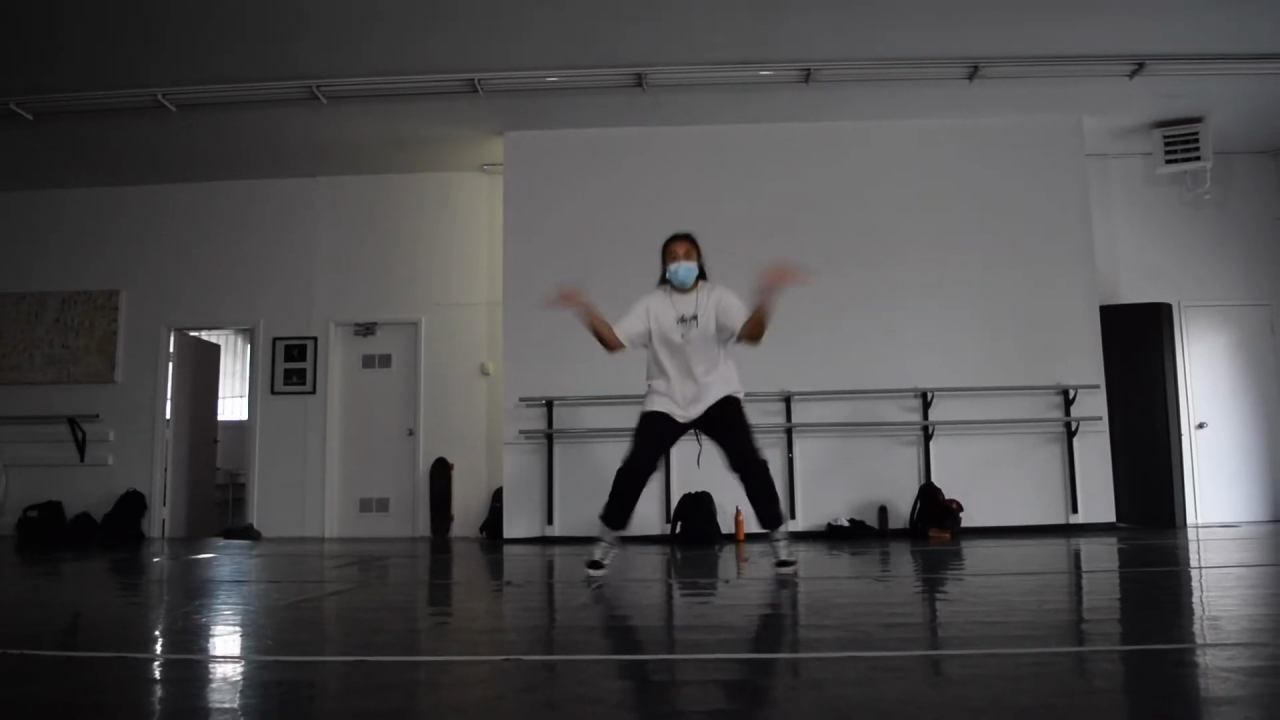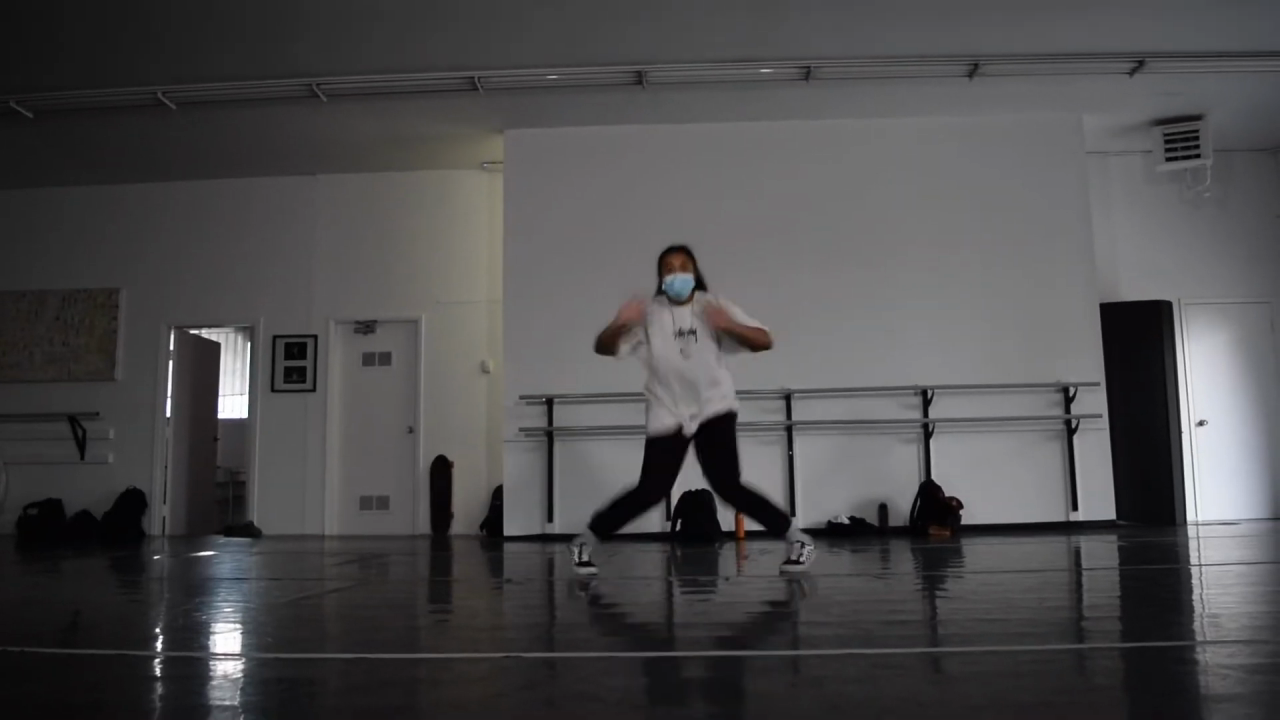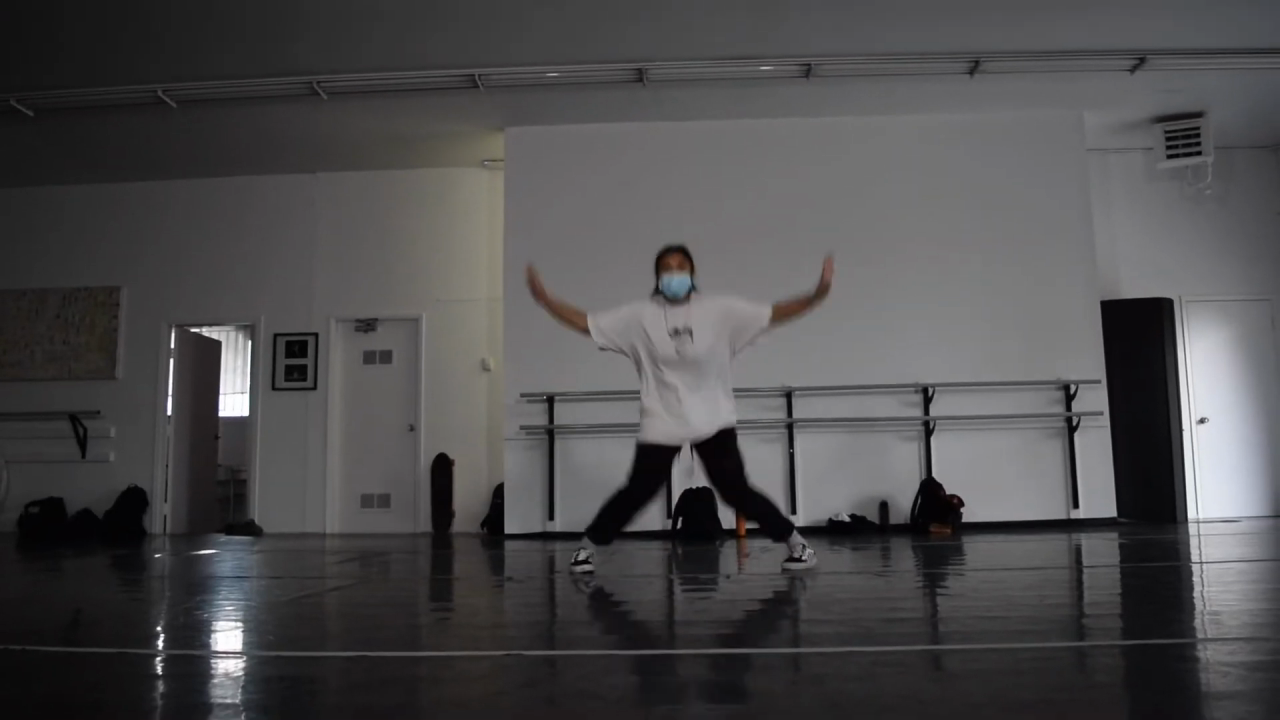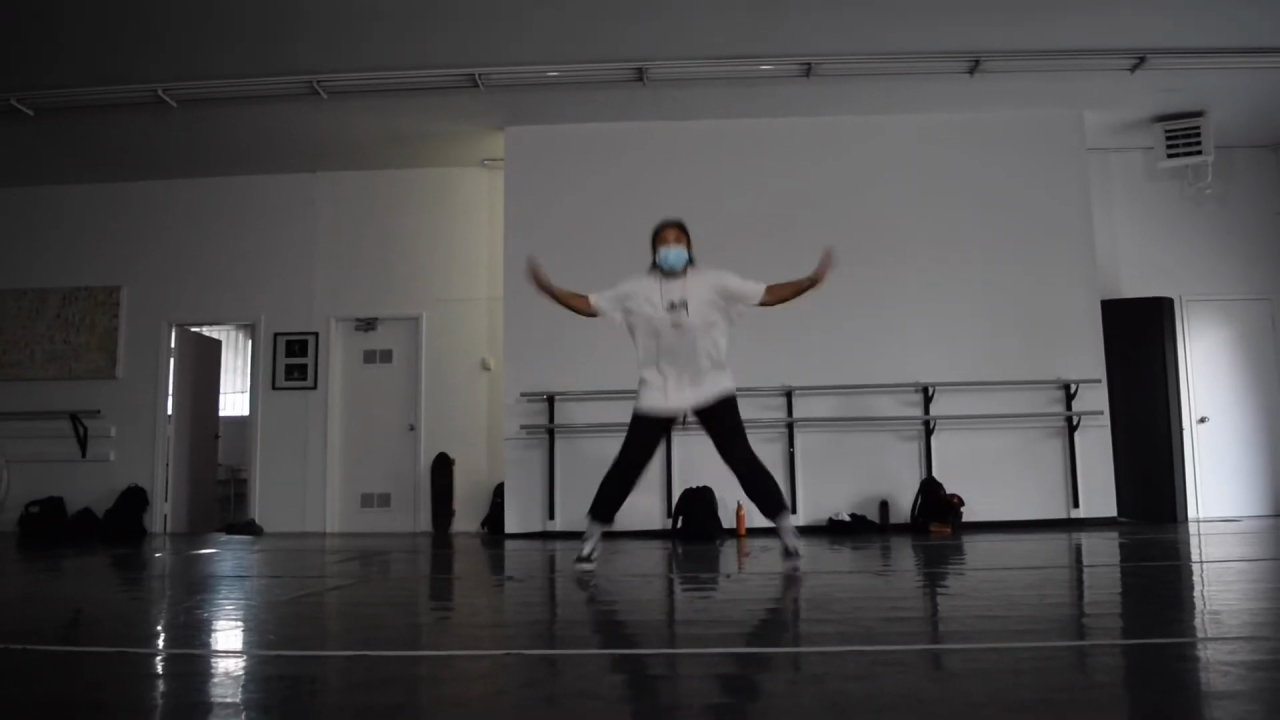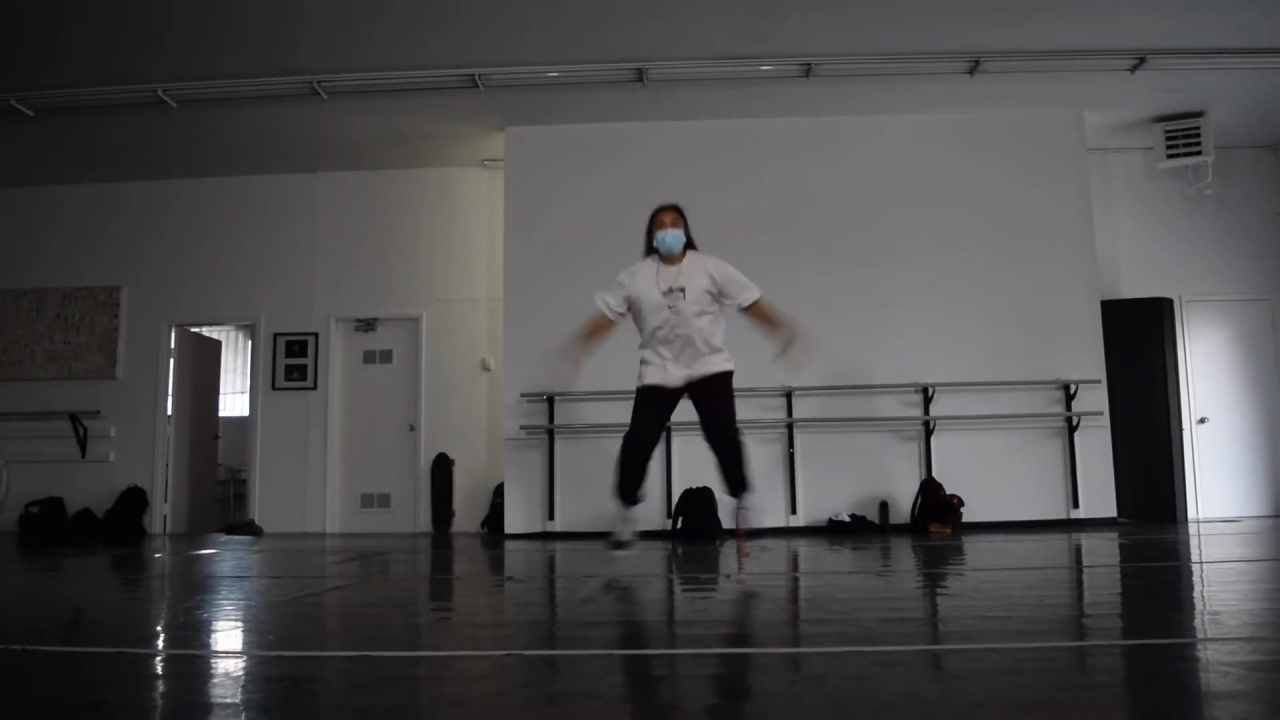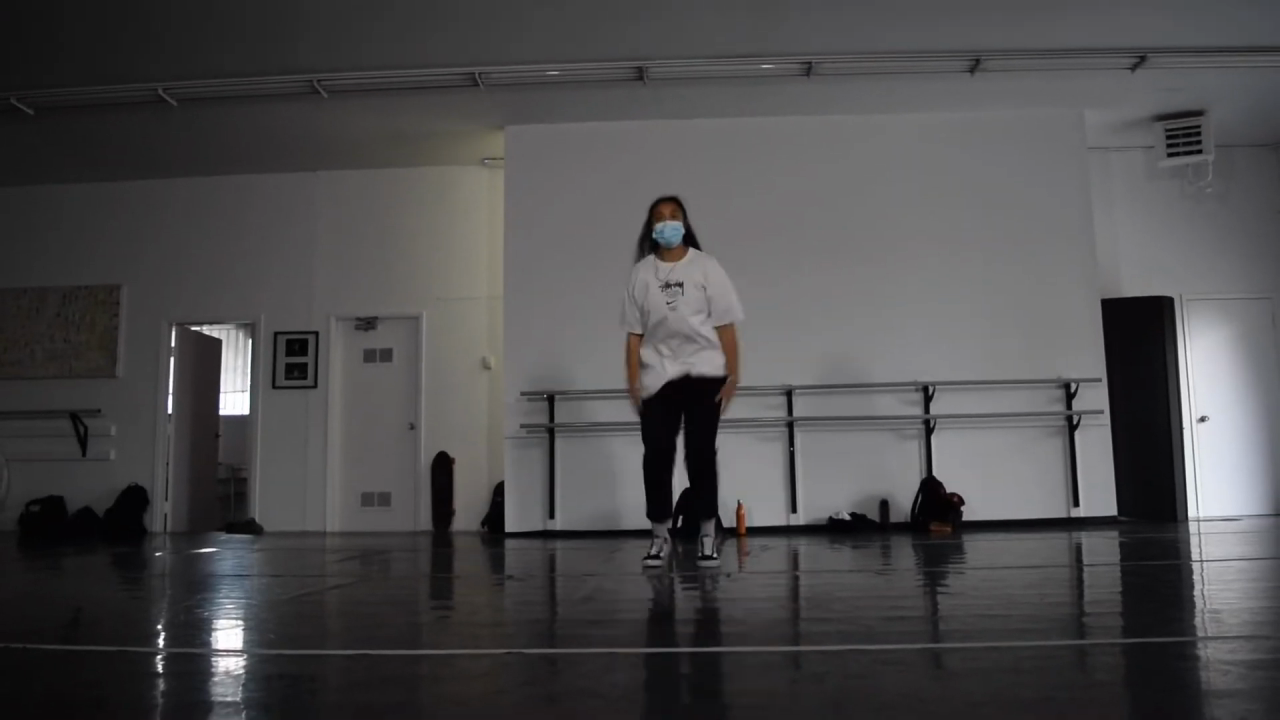
dt=0.1s
person 1, frame 1
left shoulder: (718, 296)
right shoulder: (650, 303)
left elbow: (750, 334)
right elbow: (614, 341)
left wrist: (765, 299)
right wrist: (585, 310)
left hip: (716, 396)
right hip: (666, 402)
left knee: (749, 462)
right knee: (634, 469)
left ankle: (778, 536)
right ankle: (607, 540)
person 1, frame 2
left shoulder: (719, 310)
right shoulder: (648, 314)
left elbow: (763, 341)
right elbow: (604, 347)
left wrist: (730, 326)
right wrist: (620, 324)
left hip: (715, 409)
right hip: (668, 416)
left knee: (726, 484)
right knee: (649, 492)
left ankle: (794, 537)
right ankle: (588, 540)
person 1, frame 3
left shoulder: (718, 310)
right shoulder: (639, 316)
left elbow: (774, 316)
right elbow: (587, 325)
left wrist: (818, 294)
right wrist: (545, 300)
left hip: (712, 419)
right hip: (662, 422)
left knee: (736, 491)
right knee: (638, 493)
left ankle: (793, 540)
right ankle: (590, 546)
person 1, frame 4
left shoulder: (713, 282)
right shoulder: (637, 290)
left elbow: (766, 294)
right elbow: (590, 305)
left wrist: (812, 281)
right wrist: (547, 287)
left hip: (712, 389)
right hip: (658, 394)
left knee: (741, 459)
right knee: (628, 464)
left ankle: (785, 525)
right ankle: (593, 533)
person 1, frame 5
left shoulder: (709, 267)
right shoulder: (637, 274)
left elbow: (749, 300)
right elbow: (608, 312)
left wrist: (781, 328)
right wrist: (582, 342)
left hip: (708, 365)
right hip: (658, 371)
left knee: (724, 435)
right knee: (637, 443)
left ankle: (741, 503)
right ankle: (626, 515)
person 1, frame 6
left shoulder: (706, 267)
right shoulder: (641, 273)
left elbow: (725, 324)
right elbow: (634, 334)
left wrist: (733, 375)
right wrist: (633, 383)
left hip: (705, 370)
right hip: (659, 376)
left knee: (701, 451)
right knee: (657, 456)
left ankle: (707, 534)
right ankle: (661, 535)
